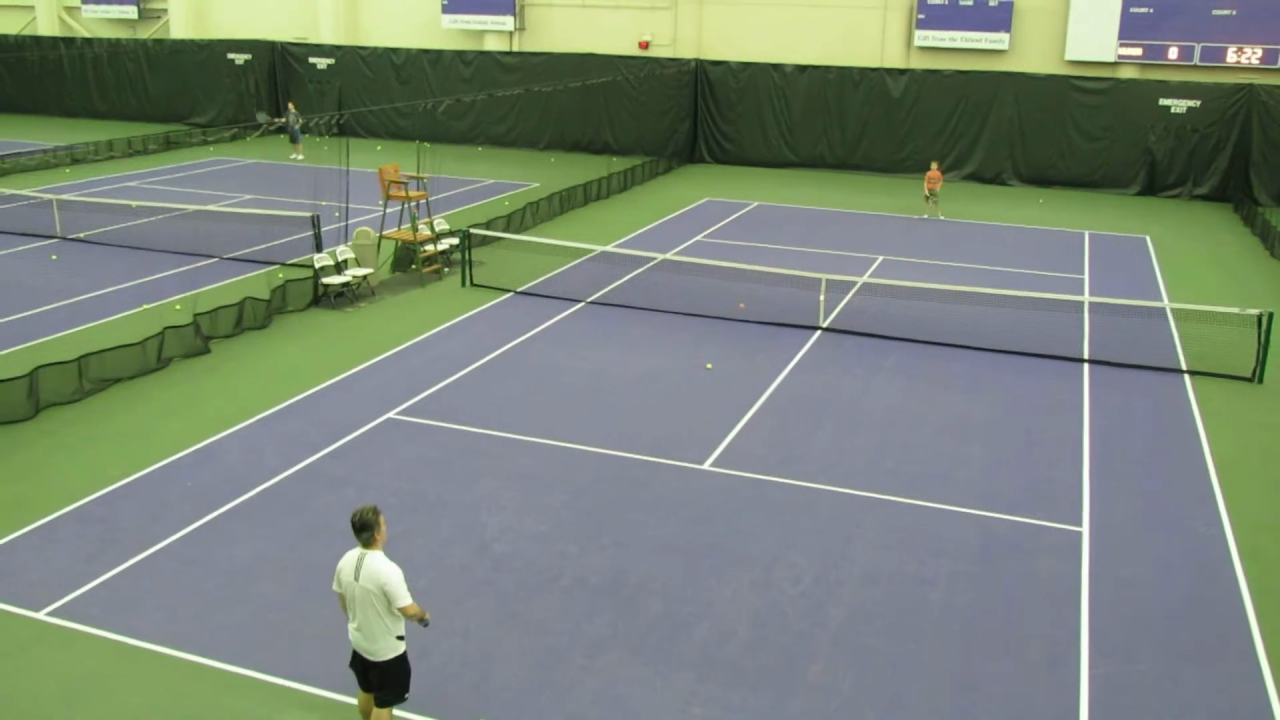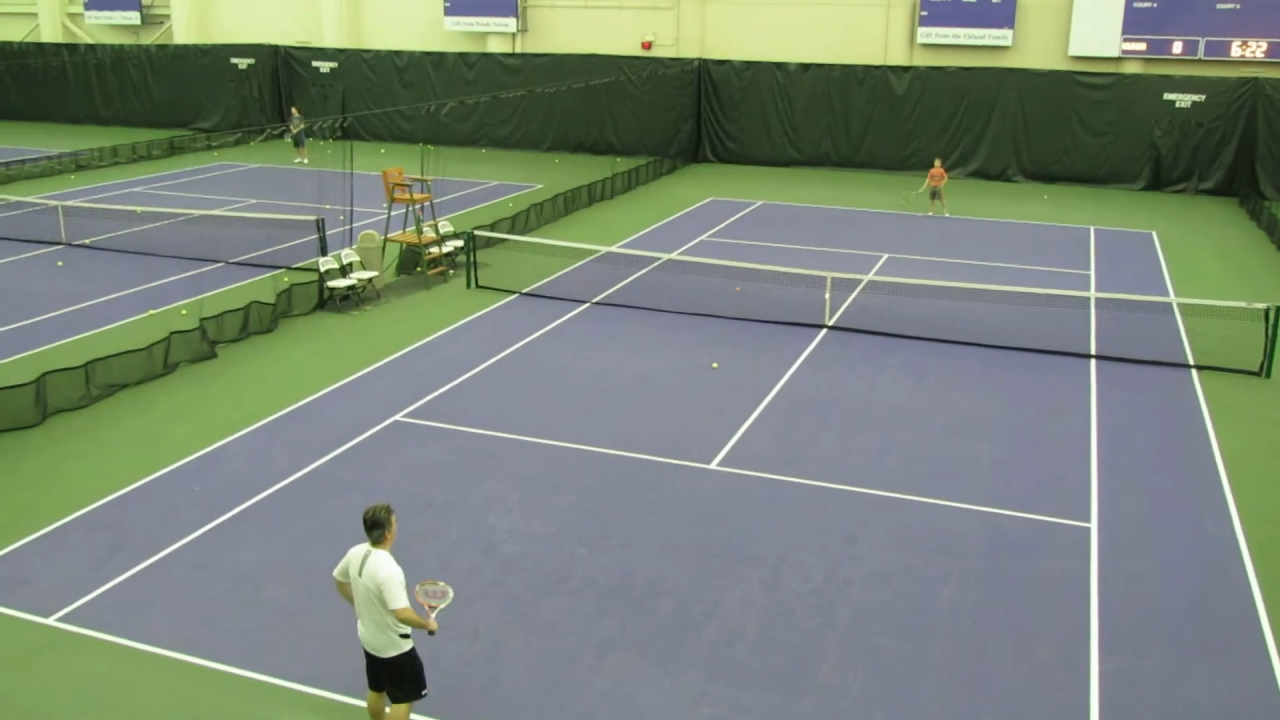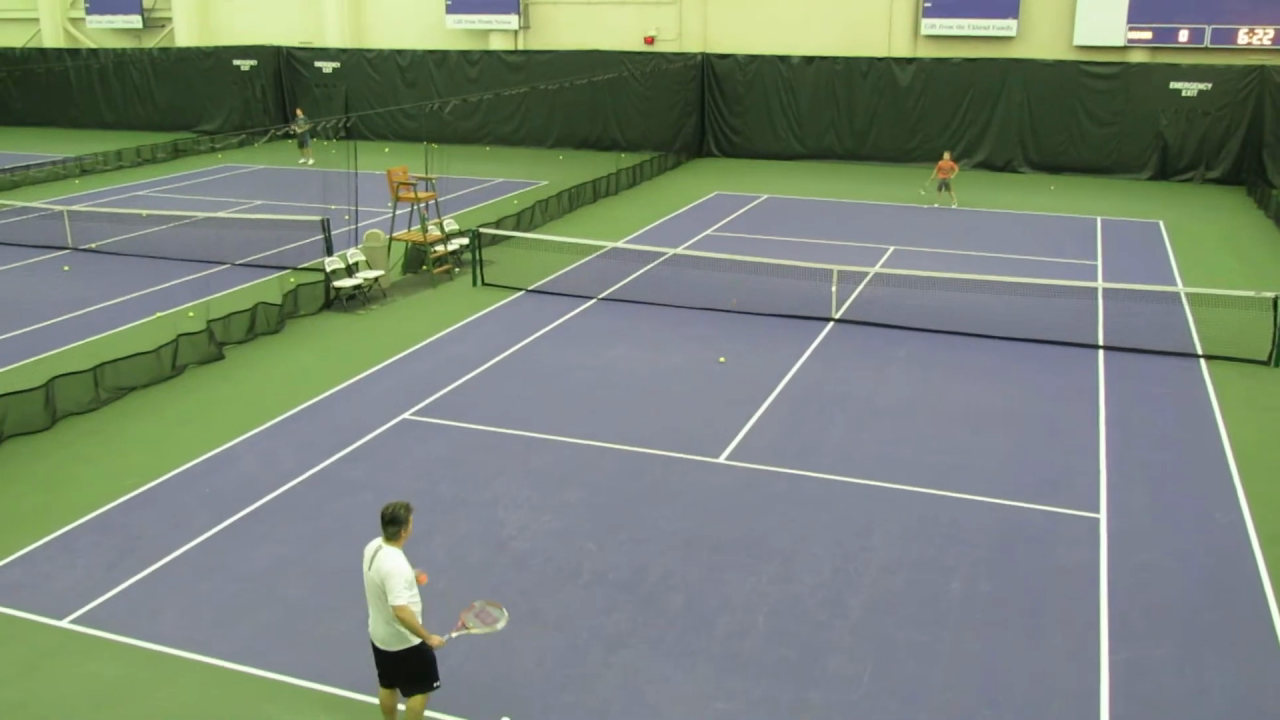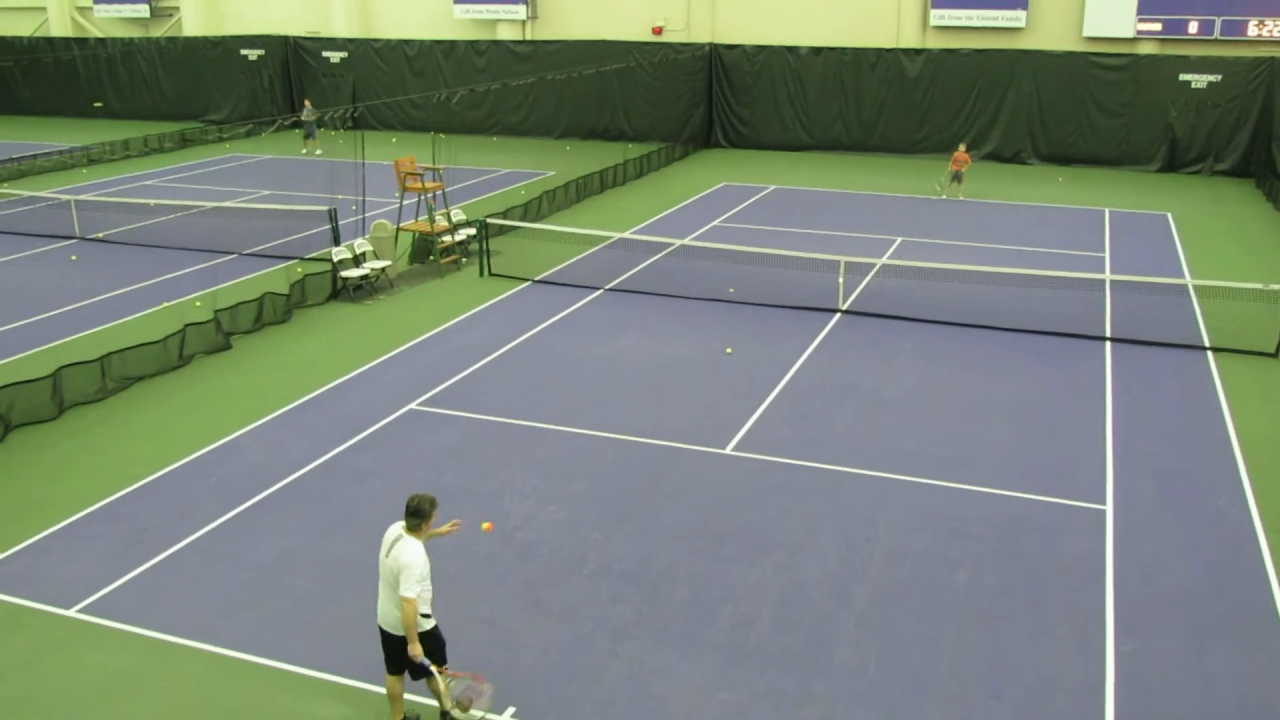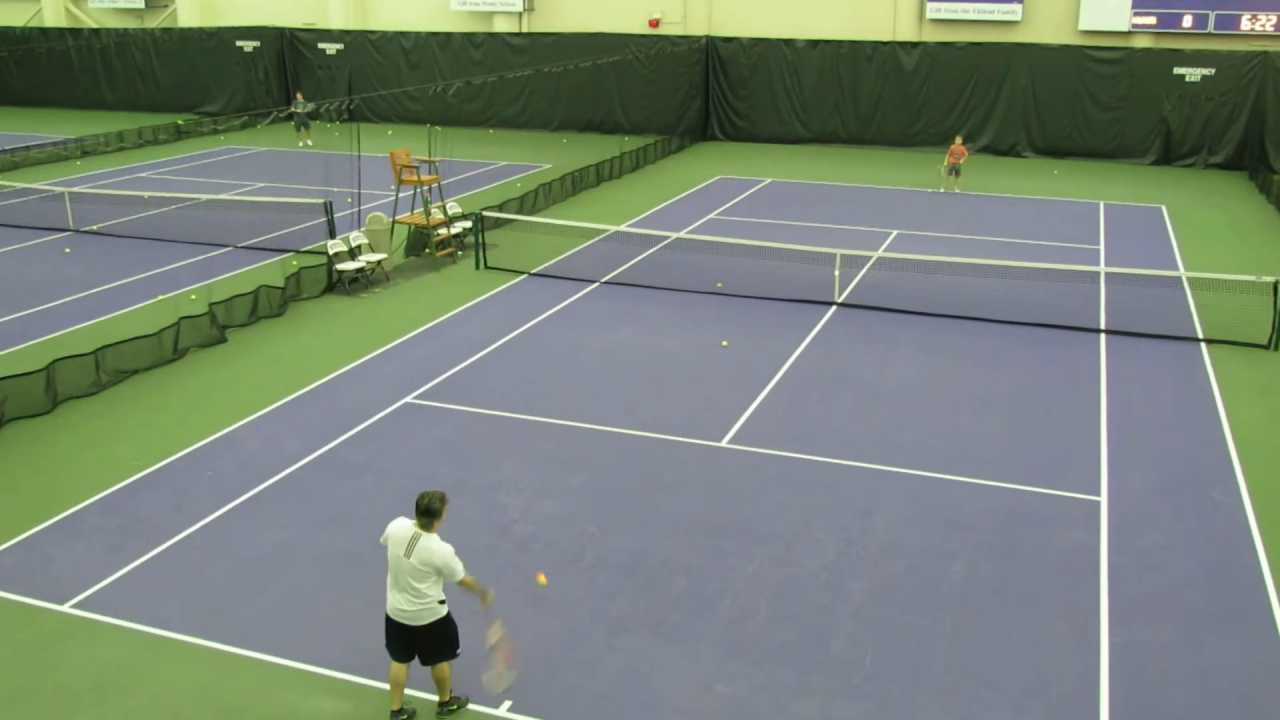
dt=0.3s
person 1, frame 1
left shoulder: (346, 561)
right shoulder: (387, 570)
left elbow: (344, 601)
right elbow: (409, 611)
right wrist: (423, 615)
left hip: (359, 641)
right hip: (387, 649)
left knee: (367, 691)
person 1, frame 2
left shoulder: (355, 554)
right shoulder: (388, 569)
left elbow: (340, 581)
right elbow: (402, 614)
right wrist: (427, 623)
left hip: (369, 638)
right hip: (394, 646)
left knee: (376, 690)
right knee: (403, 699)
person 1, frame 3
left shoulder: (374, 546)
right shoulder: (396, 566)
right elbow: (401, 612)
right wrist: (427, 637)
left hip: (379, 635)
right hip: (404, 641)
left knee: (387, 685)
right knee: (419, 691)
person 1, frame 4
left shoulder: (395, 530)
right shoulder: (414, 558)
right elbow: (407, 603)
left wrist: (438, 532)
right wrist: (413, 642)
left hip: (386, 620)
right hip: (414, 625)
left knee: (394, 672)
right knee: (435, 670)
person 1, frame 5
left shoulder: (396, 526)
right shoulder: (440, 551)
right elbow: (462, 579)
right wrist: (484, 593)
left hip: (395, 610)
right hip: (429, 615)
left knee: (399, 659)
right knee: (439, 660)
